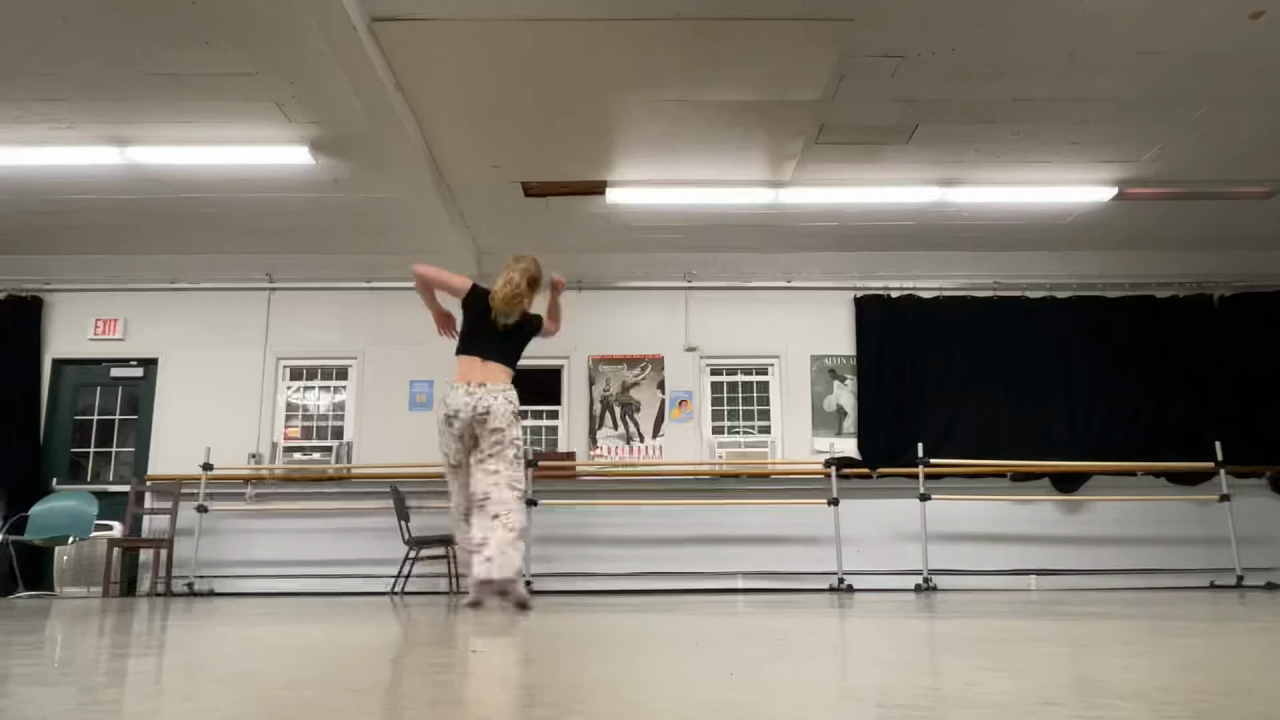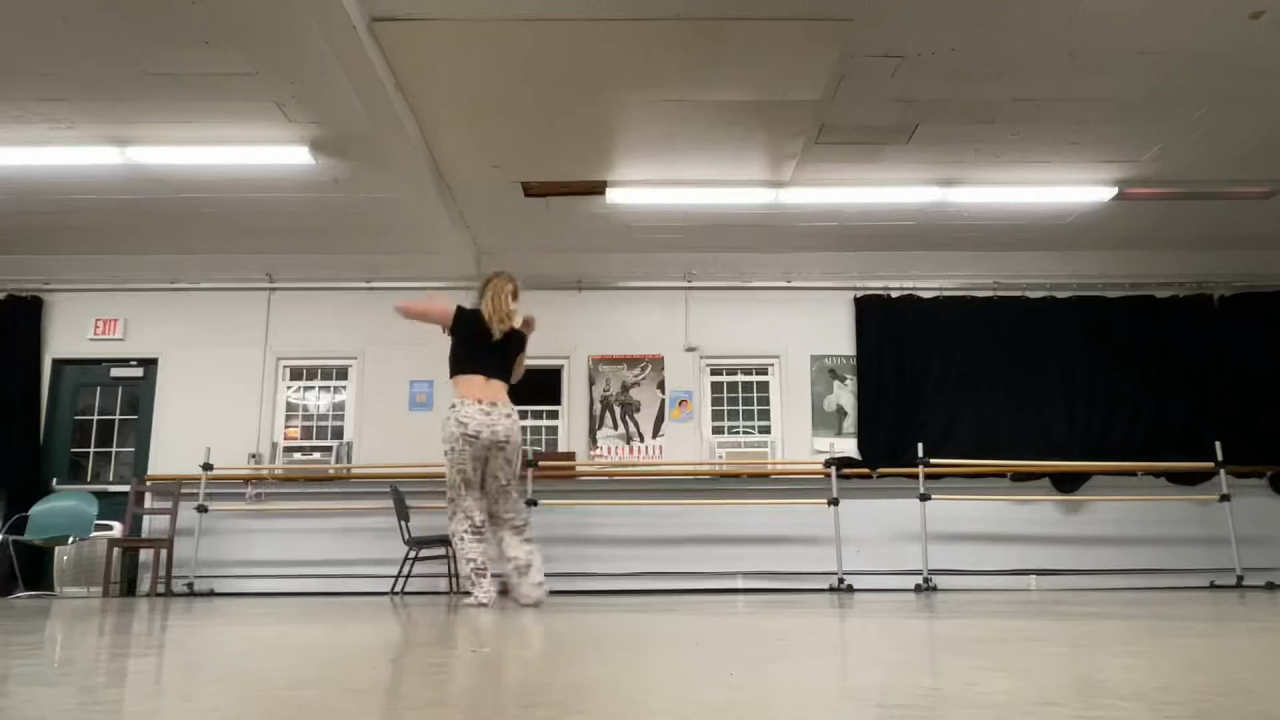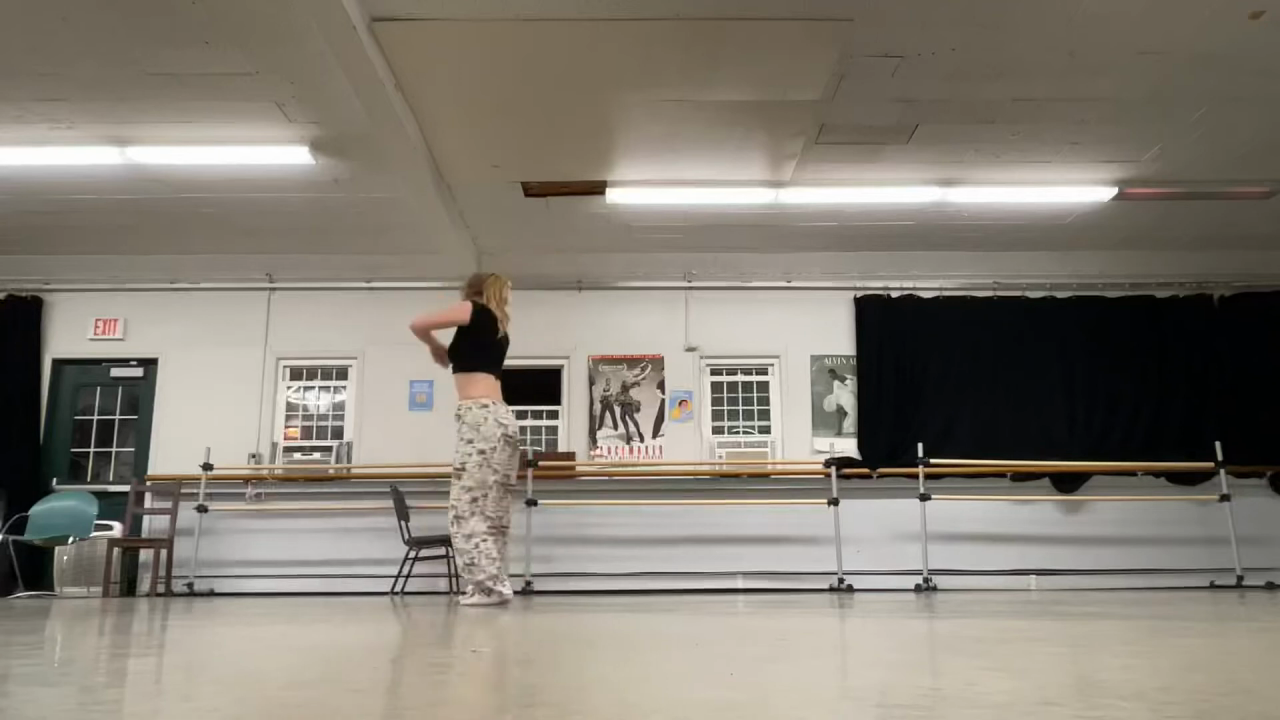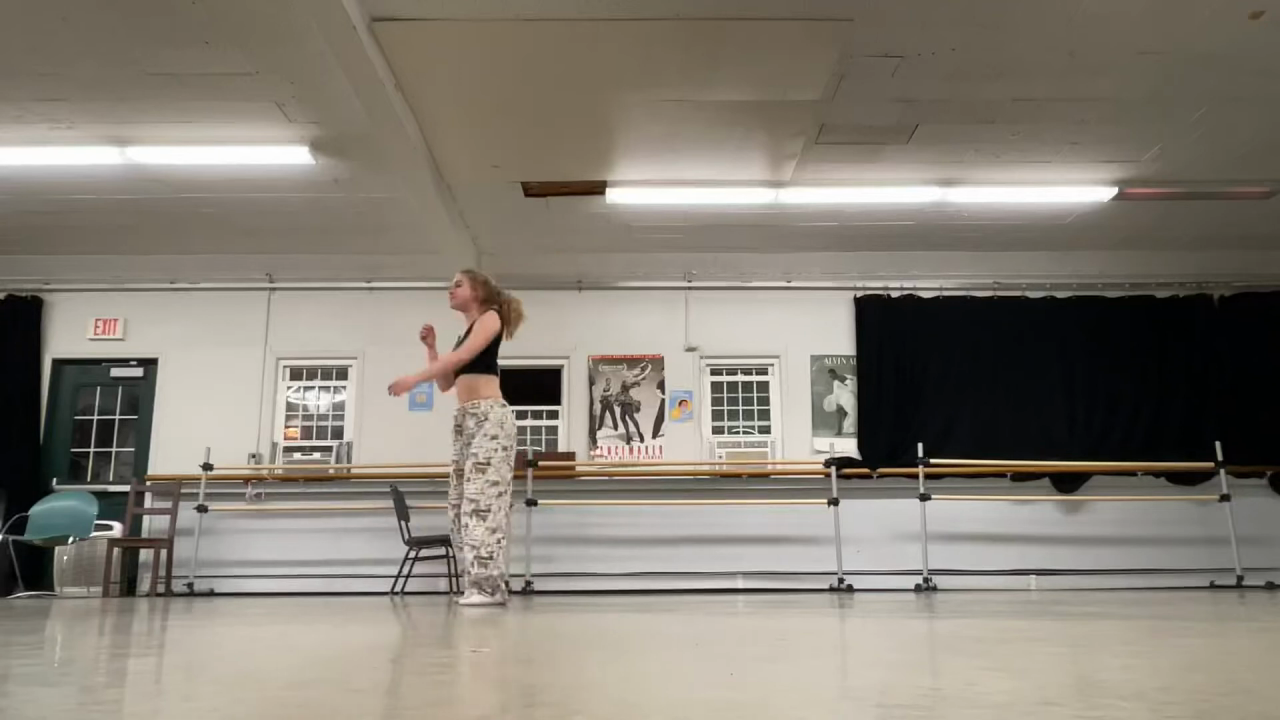
dt=0.2s
person 1, frame 1
left shoulder: (477, 297)
right shoulder: (530, 321)
left elbow: (420, 272)
right elbow: (554, 326)
left wrist: (438, 312)
right wrist: (556, 295)
left hip: (459, 400)
right hip: (498, 402)
left knee: (467, 496)
right knee: (502, 492)
left ankle: (483, 581)
right ankle: (499, 572)
person 1, frame 2
left shoulder: (464, 317)
right shoulder: (516, 338)
left elbow: (403, 307)
left wrist: (440, 316)
left hip: (465, 418)
right hip: (504, 419)
left knee: (466, 509)
right knee: (506, 509)
left ankle: (481, 588)
right ankle: (528, 583)
person 1, frame 3
left shoulder: (474, 312)
right shoulder: (500, 332)
left elbow: (419, 324)
left wrist: (433, 345)
right wrist: (450, 352)
left hip: (482, 417)
right hip: (501, 418)
left knee: (468, 508)
right knee: (491, 508)
left ankle: (492, 586)
right ankle: (490, 585)
person 1, frame 4
left shoulder: (490, 317)
right shoulder: (468, 332)
left elbow: (462, 355)
right elbow: (446, 384)
left wrist: (414, 378)
right wrist: (431, 347)
left hip: (489, 417)
right hip: (466, 420)
left knee: (484, 503)
right knee: (460, 506)
left ankle: (489, 586)
right ankle: (485, 584)
